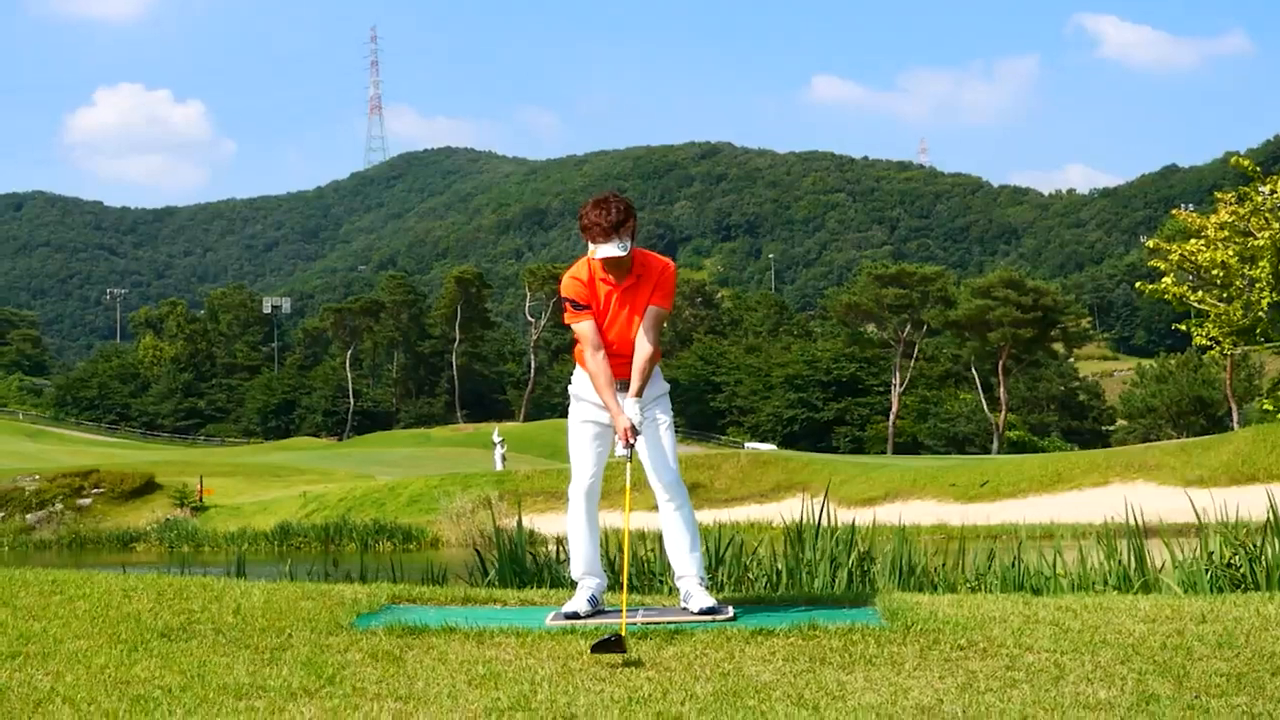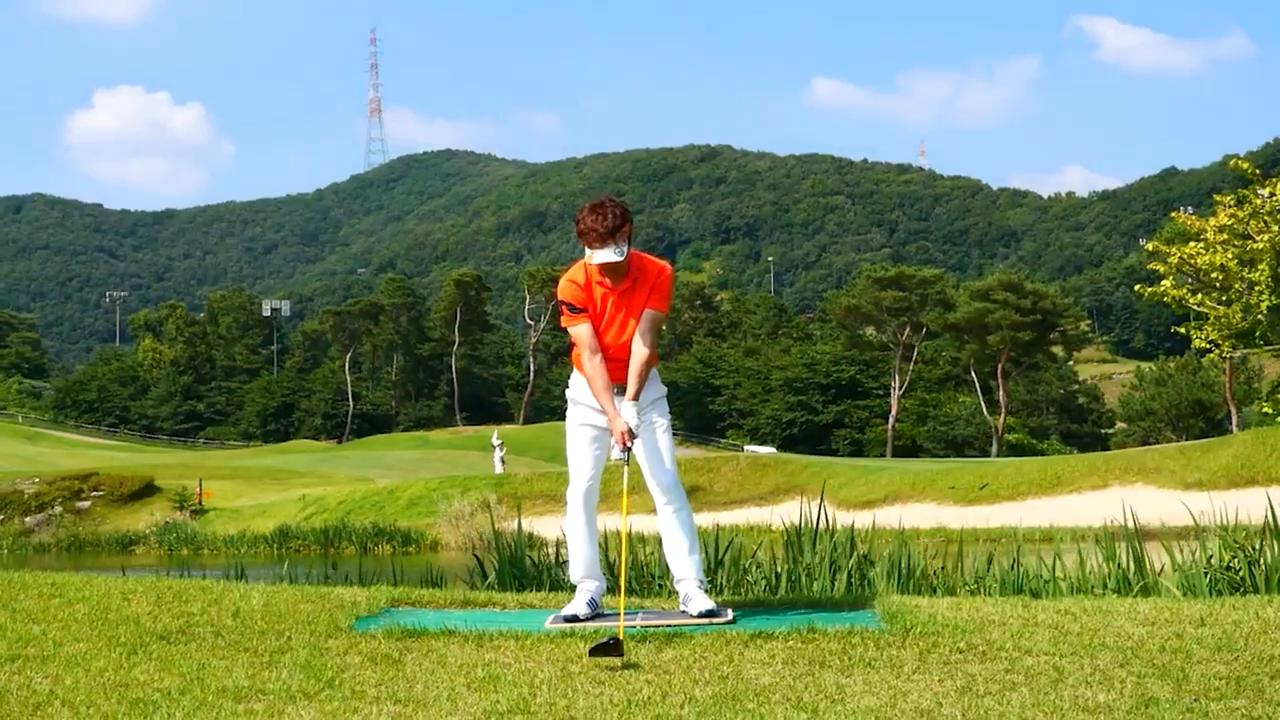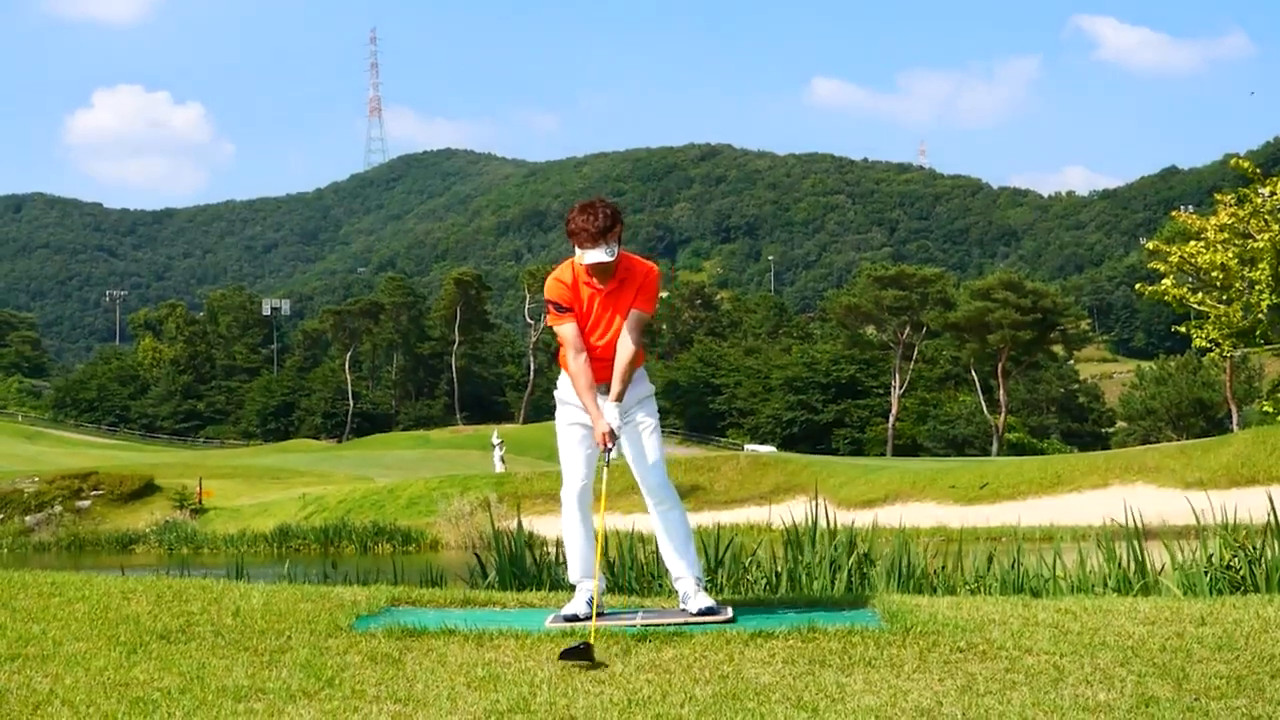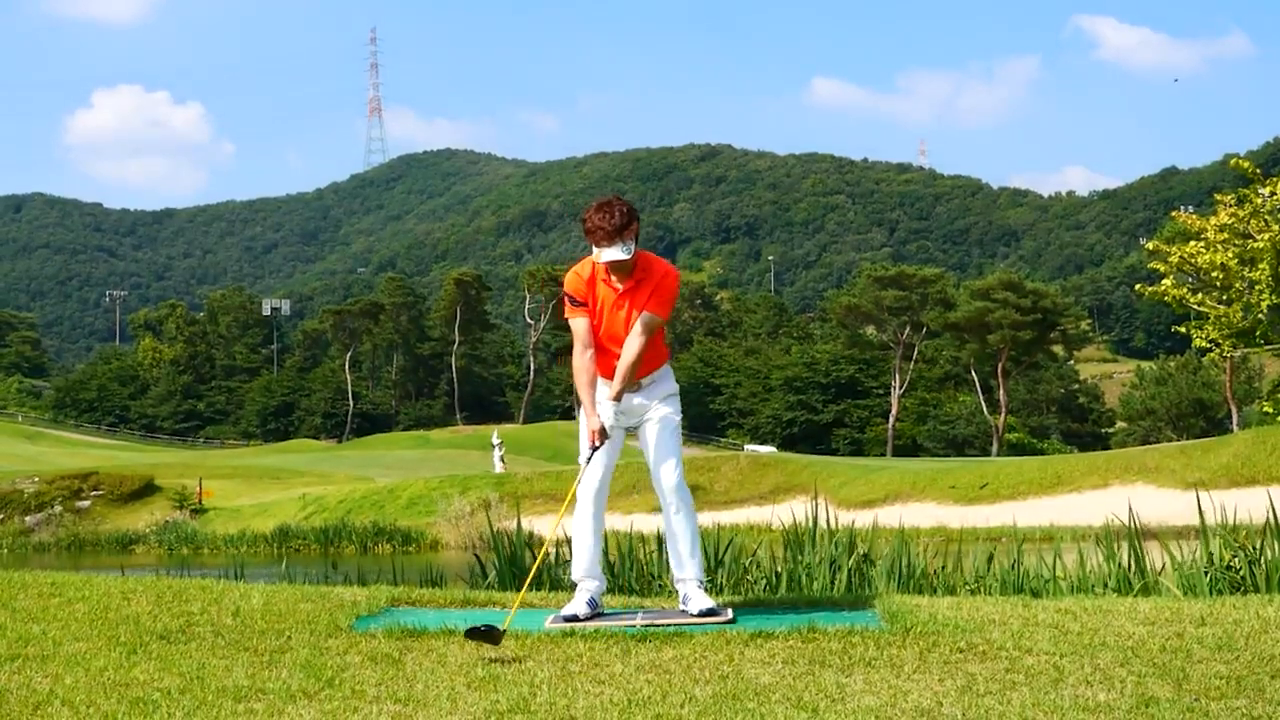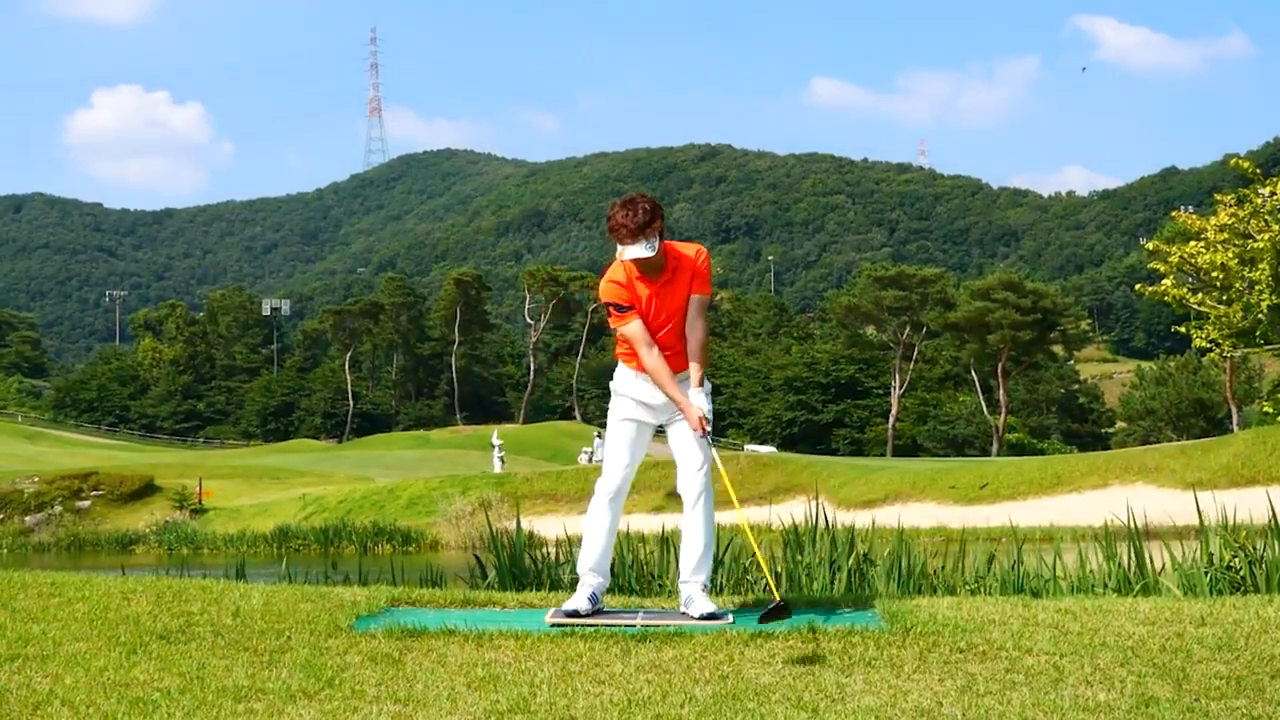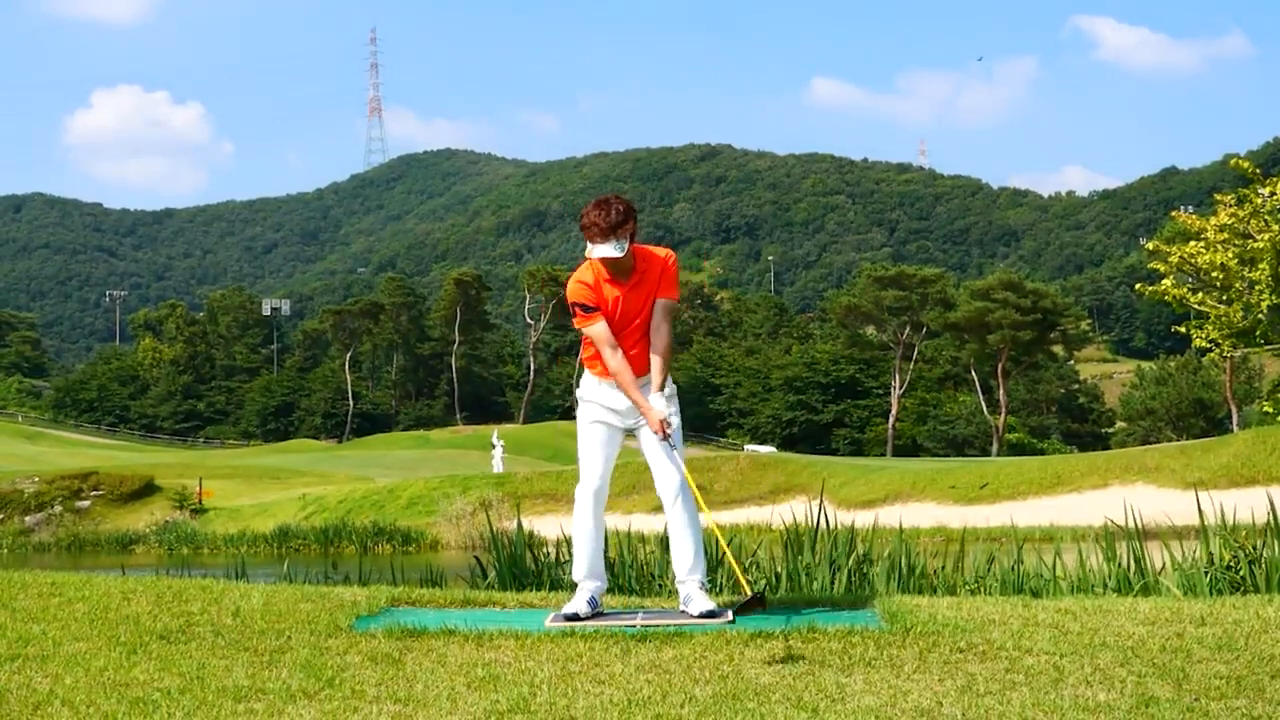
dt=0.5s
person 1, frame 1
left shoulder: (661, 270)
right shoulder: (576, 281)
left elbow: (647, 338)
right elbow: (594, 351)
left wrist: (634, 400)
right wrist: (615, 412)
left hip: (646, 386)
right hip: (591, 388)
left knee: (669, 483)
right knee: (583, 486)
left ankle: (691, 584)
right ankle: (588, 587)
person 1, frame 2
left shoulder: (658, 273)
right shoulder: (572, 285)
left elbow: (644, 342)
right elbow: (590, 355)
left wrist: (630, 403)
right wrist: (612, 416)
left hip: (644, 390)
right hip: (589, 392)
left knee: (667, 486)
right knee: (581, 490)
left ankle: (691, 586)
right ankle: (587, 589)
person 1, frame 3
left shoulder: (645, 273)
right shoulder: (560, 283)
left elbow: (629, 340)
right elbow: (575, 354)
left wrist: (616, 403)
right wrist: (595, 416)
left hip: (631, 388)
right hip: (577, 392)
left knee: (657, 484)
right knee: (575, 490)
left ankle: (689, 583)
right ankle: (586, 589)
person 1, frame 4
left shoulder: (663, 275)
right shoulder: (578, 279)
left elbow: (638, 341)
right elbow: (584, 349)
left wrist: (615, 402)
right wrist: (591, 413)
left hip: (654, 386)
right hip: (599, 388)
left knee: (671, 484)
right knee: (590, 488)
left ankle: (689, 586)
right ankle: (588, 588)
person 1, frame 5
left shoulder: (695, 259)
right shoulder: (614, 282)
left elbow: (696, 325)
right elbow: (646, 350)
left wrist: (697, 389)
right wrist: (683, 407)
left hip: (687, 381)
right hip: (635, 385)
left knee: (697, 484)
right knee: (612, 483)
left ankle: (694, 590)
right ankle: (591, 584)
person 1, frame 6
left shoulder: (664, 263)
right shoulder: (581, 284)
left elbow: (660, 330)
right elbow: (608, 353)
left wrist: (658, 392)
right wrist: (644, 410)
left hip: (653, 386)
right hip: (600, 391)
left knee: (674, 485)
right knee: (591, 488)
left ankle: (691, 587)
right ankle: (589, 588)
